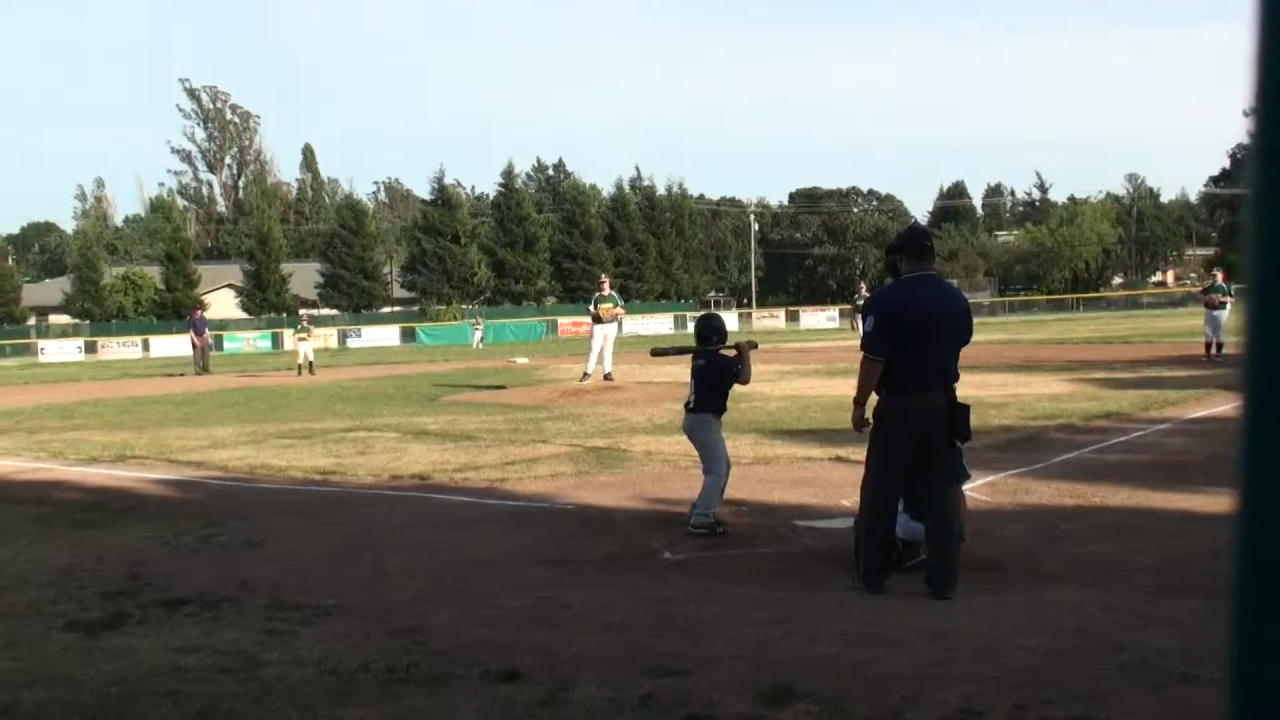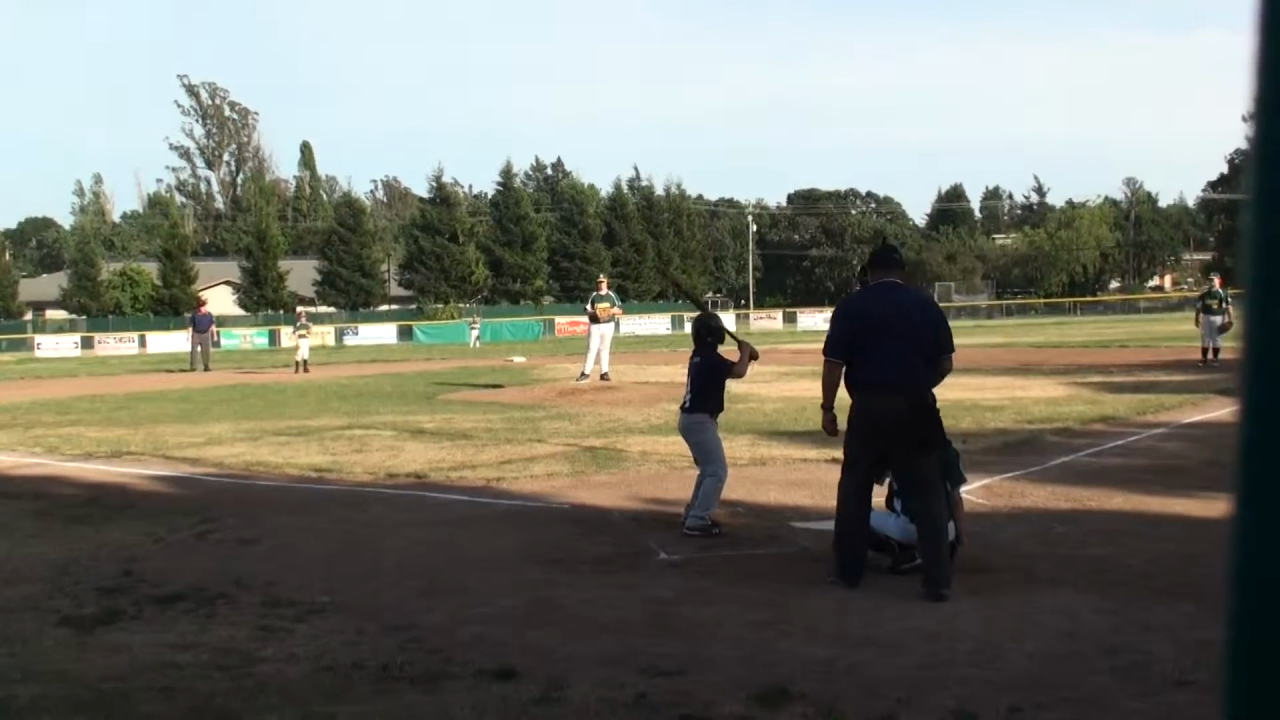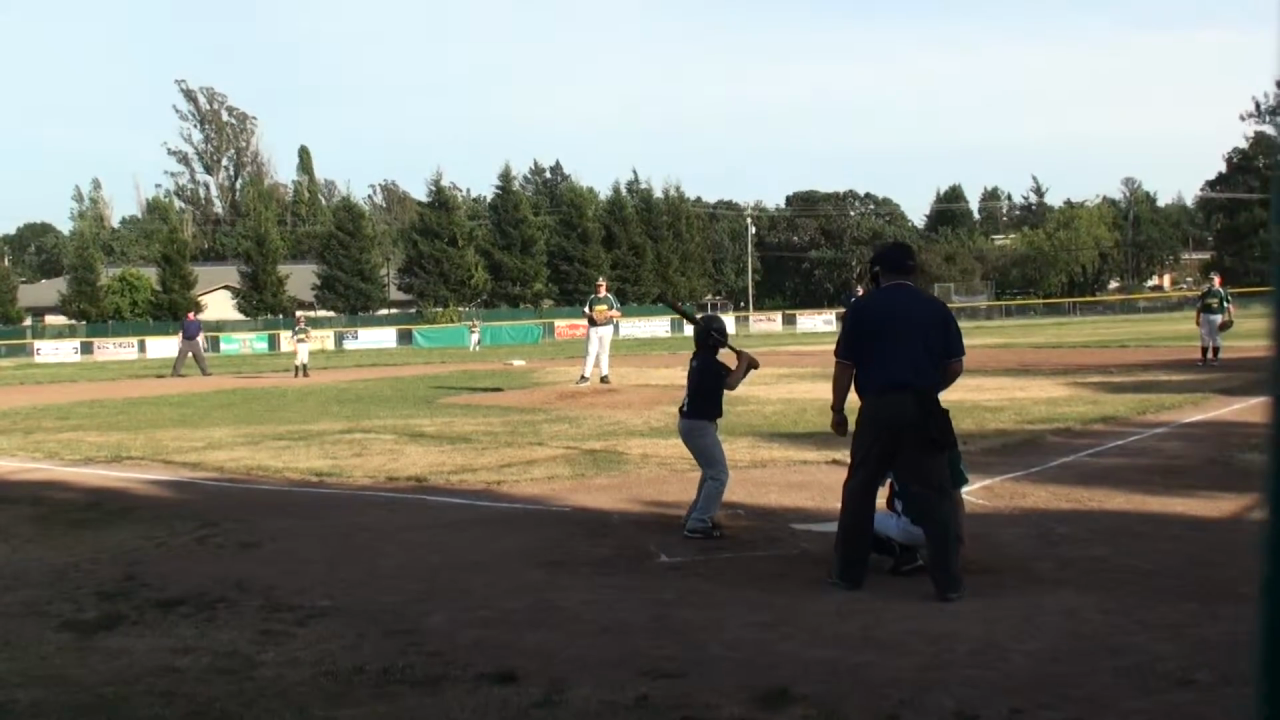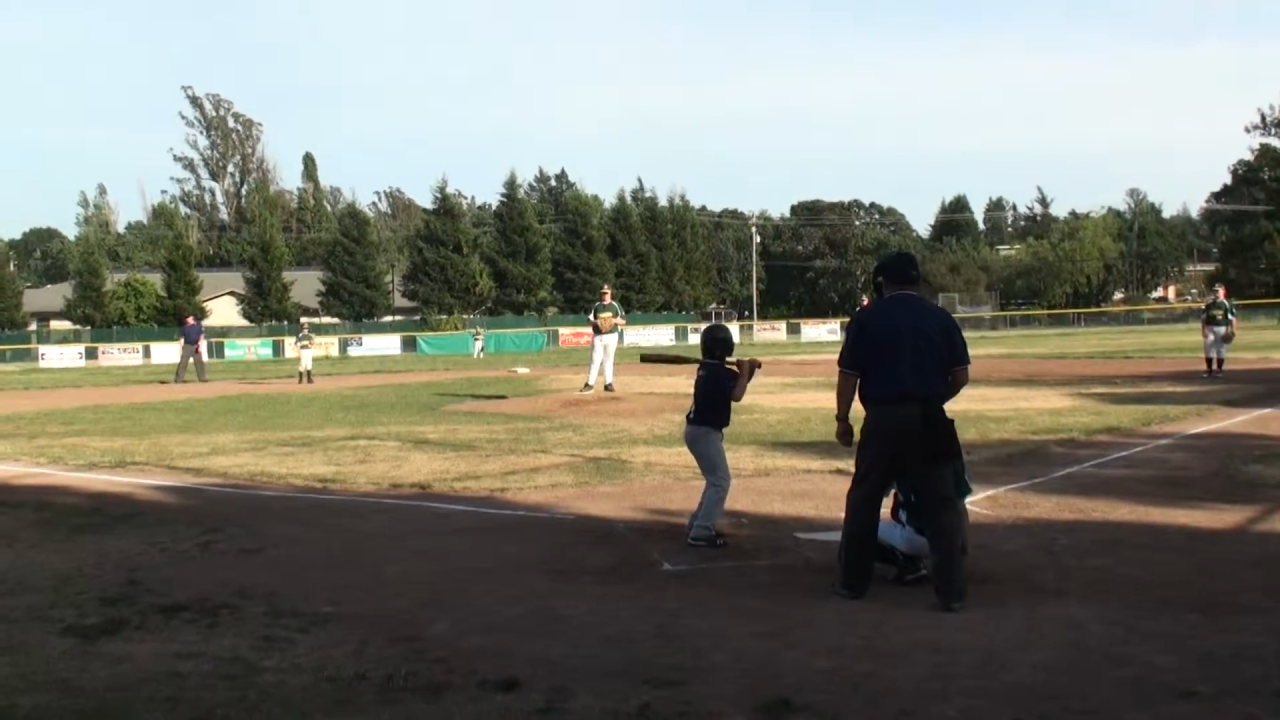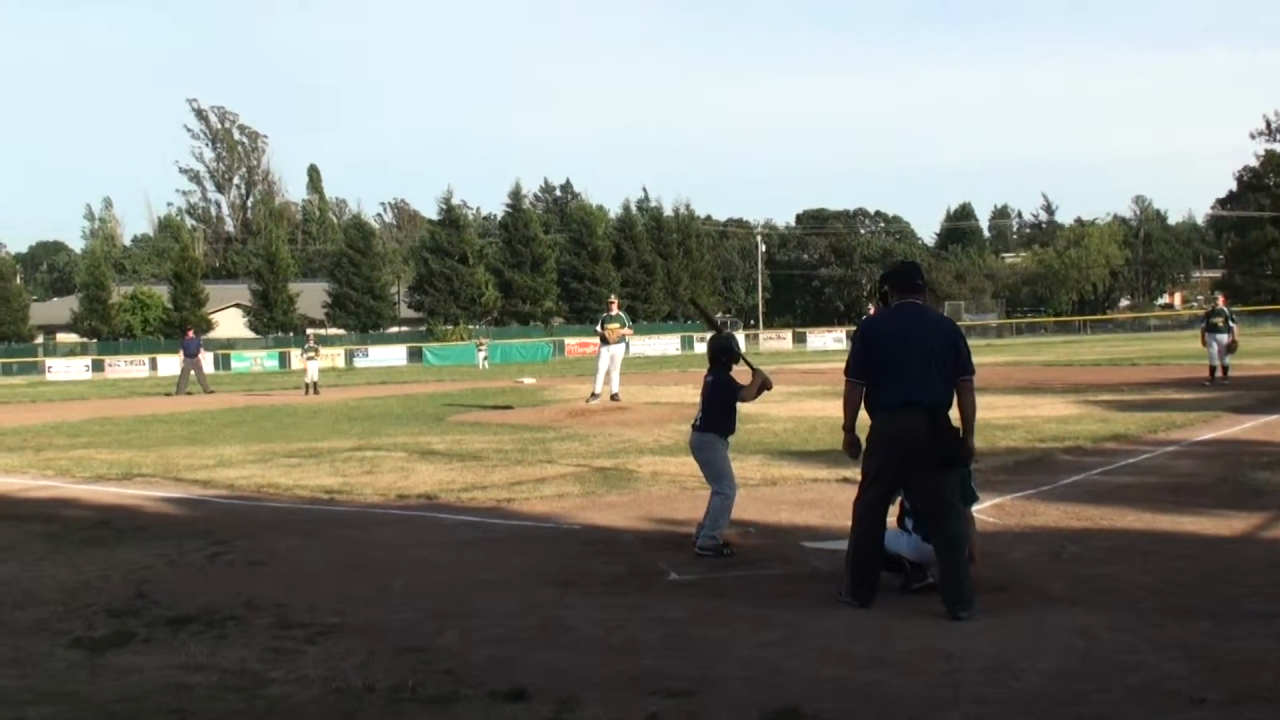
dt=0.5s
person 1, frame 1
left shoulder: (886, 299)
right shoulder: (956, 299)
left elbow: (873, 360)
left wrist: (859, 404)
left hip: (899, 406)
right hip: (941, 405)
left knee: (879, 492)
right knee: (938, 493)
left ankle: (871, 576)
right ankle: (943, 580)
person 1, frame 2
left shoulder: (851, 306)
right shoulder: (926, 305)
left elbow: (834, 363)
right elbow: (944, 363)
left wrist: (827, 408)
left hip: (868, 409)
right hip: (914, 409)
left knee: (855, 489)
right knee: (926, 493)
left ankle: (847, 571)
right ankle: (937, 580)
person 1, frame 3
left shoulder: (863, 307)
right shoulder: (936, 308)
left elbow: (844, 365)
right elbow: (954, 367)
left wrist: (837, 410)
left hip: (877, 410)
right hip: (922, 410)
left knee: (859, 491)
right knee: (935, 495)
left ankle: (848, 573)
right ankle: (948, 581)
person 1, frame 4
left shoulder: (867, 318)
right shoulder: (940, 318)
left elbow: (848, 375)
right elbow: (960, 376)
left wrist: (843, 419)
left hip: (882, 420)
right hip: (928, 420)
left knee: (864, 500)
right knee: (940, 505)
left ankle: (851, 582)
right ankle: (951, 592)
person 1, frame 5
left shoulder: (873, 327)
right shoulder: (946, 327)
left elbow: (855, 385)
right elbow: (965, 386)
left wrist: (849, 430)
right wrist: (967, 435)
left hip: (887, 429)
right hip: (933, 429)
left knee: (870, 509)
right knee: (946, 513)
left ankle: (859, 591)
right ankle: (959, 600)
person 2, frame 1
left shoulder: (702, 356)
right shoulder: (716, 361)
left elbow: (730, 365)
right elbow: (744, 378)
left wrist: (742, 353)
right wrist: (745, 353)
left hip: (698, 418)
right hip: (704, 420)
left knee: (722, 466)
right knee: (716, 471)
left ankle: (701, 511)
right ankle: (701, 520)
person 2, frame 2
left shoulder: (699, 356)
right shoulder: (710, 358)
left elbow: (728, 370)
right elbow: (738, 372)
left wrist: (746, 356)
right wrist: (745, 351)
left hip: (691, 418)
right hip: (700, 421)
left knee: (708, 469)
right knee: (717, 471)
left ankle: (694, 514)
right ankle: (697, 522)
person 2, frame 3
left shoulder: (701, 359)
right shoulder: (708, 363)
left elbow: (731, 378)
right elbow: (731, 383)
left wrist: (746, 365)
right wrist: (743, 362)
left hip: (693, 422)
right hip: (698, 425)
left knee: (711, 471)
right knee: (719, 474)
left ankle: (695, 517)
right ankle: (697, 525)
person 2, frame 4
left shoulder: (712, 369)
right shoulder: (715, 372)
left elbow: (739, 382)
right elbow: (737, 395)
left wrist: (749, 368)
right wrist: (745, 370)
left hip: (701, 429)
right hip: (704, 432)
left knee: (715, 479)
right knee: (720, 481)
left ankle: (698, 525)
right ankle: (701, 532)
person 2, frame 5
left shoulder: (716, 376)
right shoulder: (721, 379)
left elbow: (745, 394)
right elbow: (744, 396)
left wrist: (761, 385)
right wrist: (757, 378)
left hip: (707, 438)
right hip: (709, 440)
left knee: (721, 488)
right knee: (726, 490)
left ankle: (705, 534)
right ankle: (708, 542)
